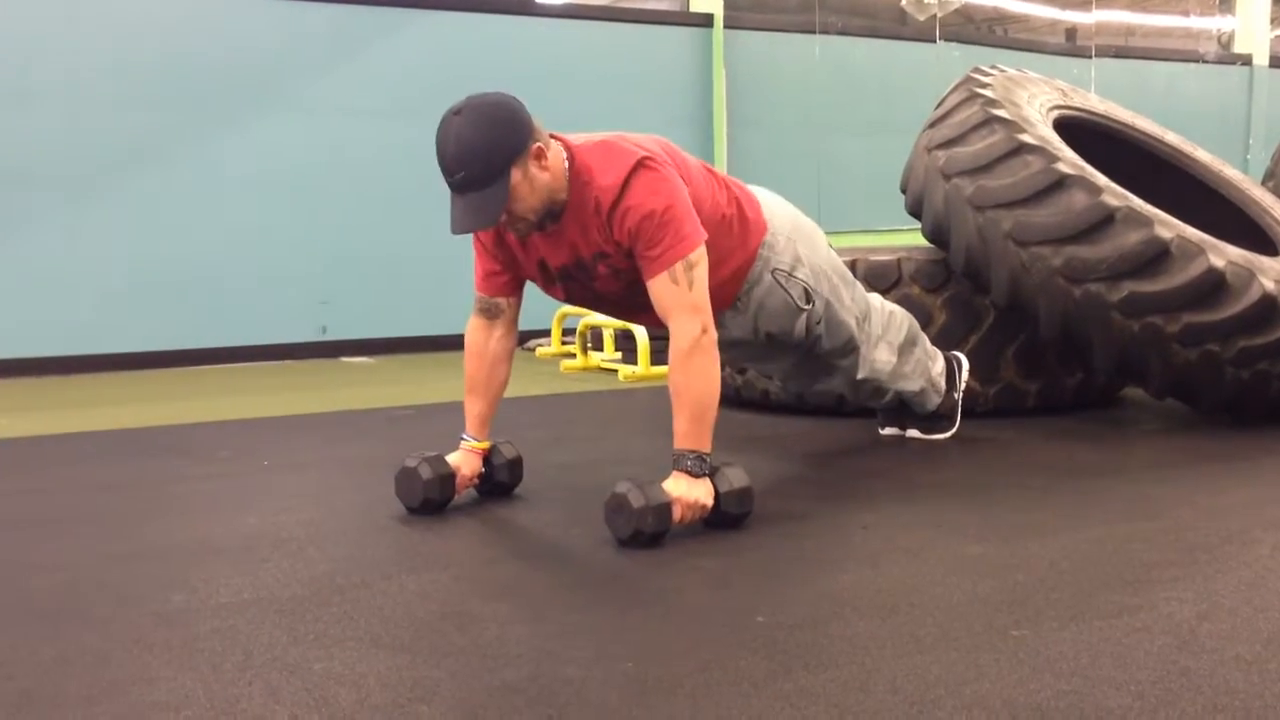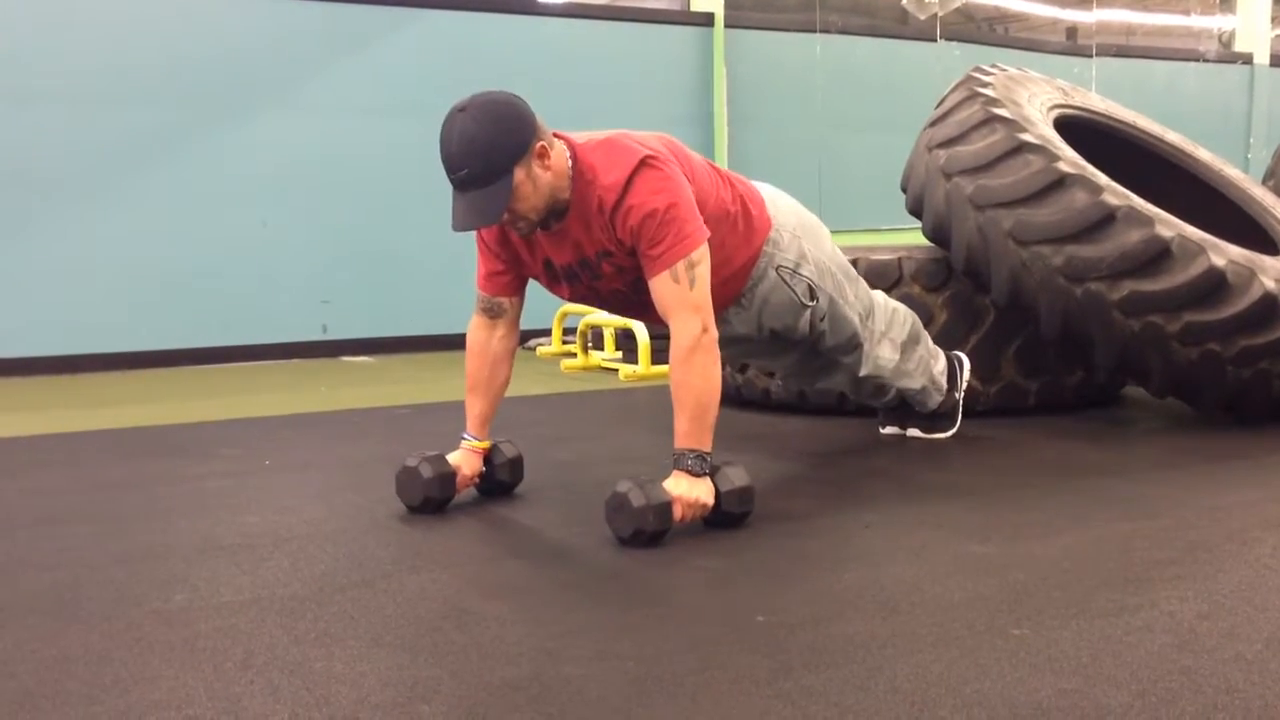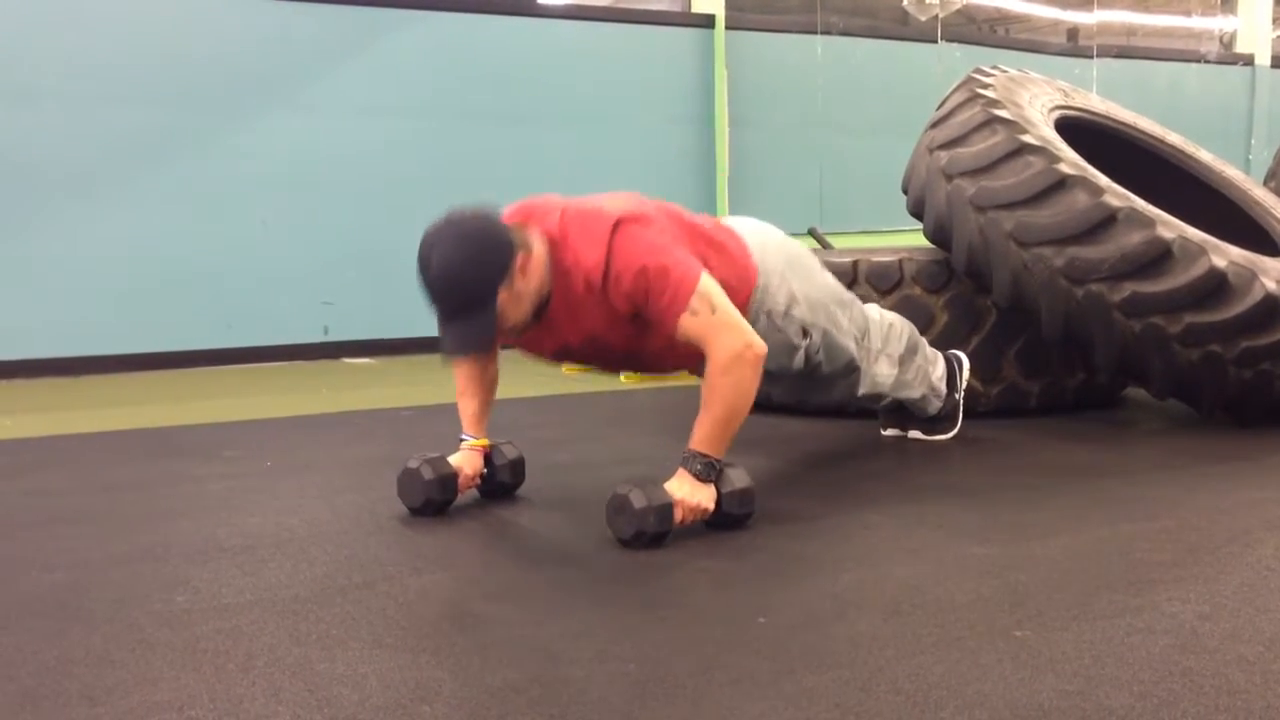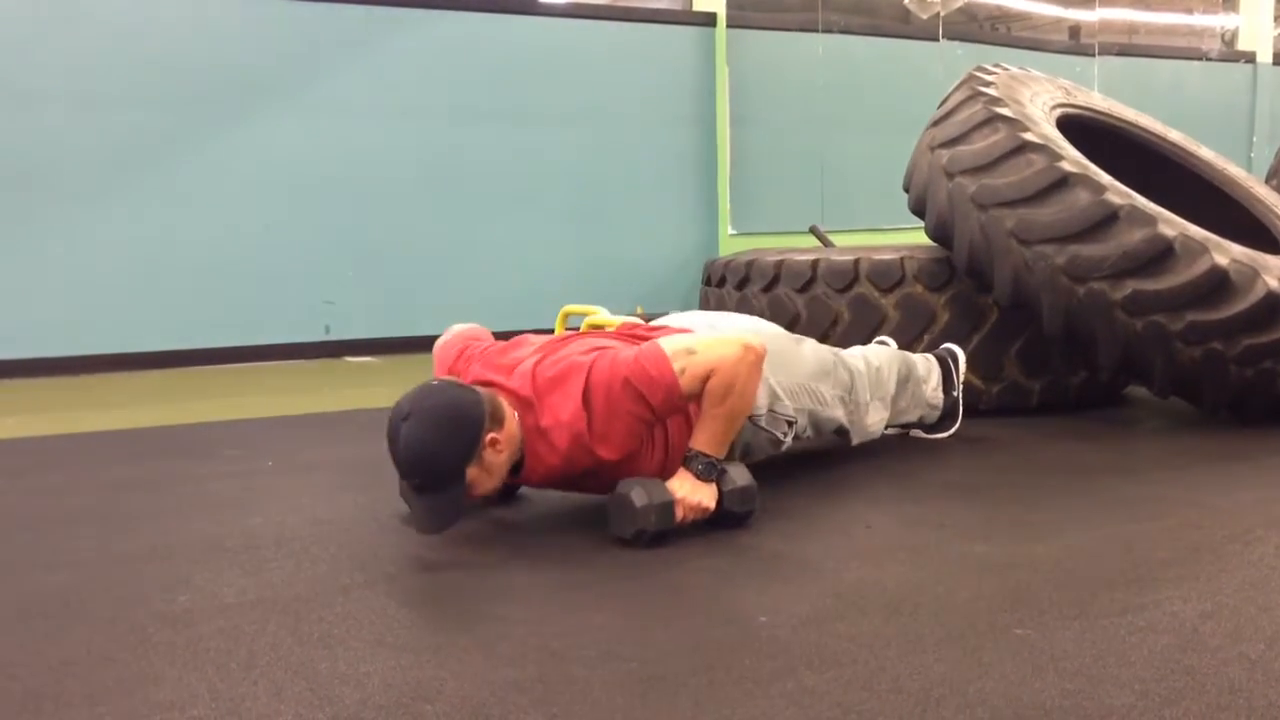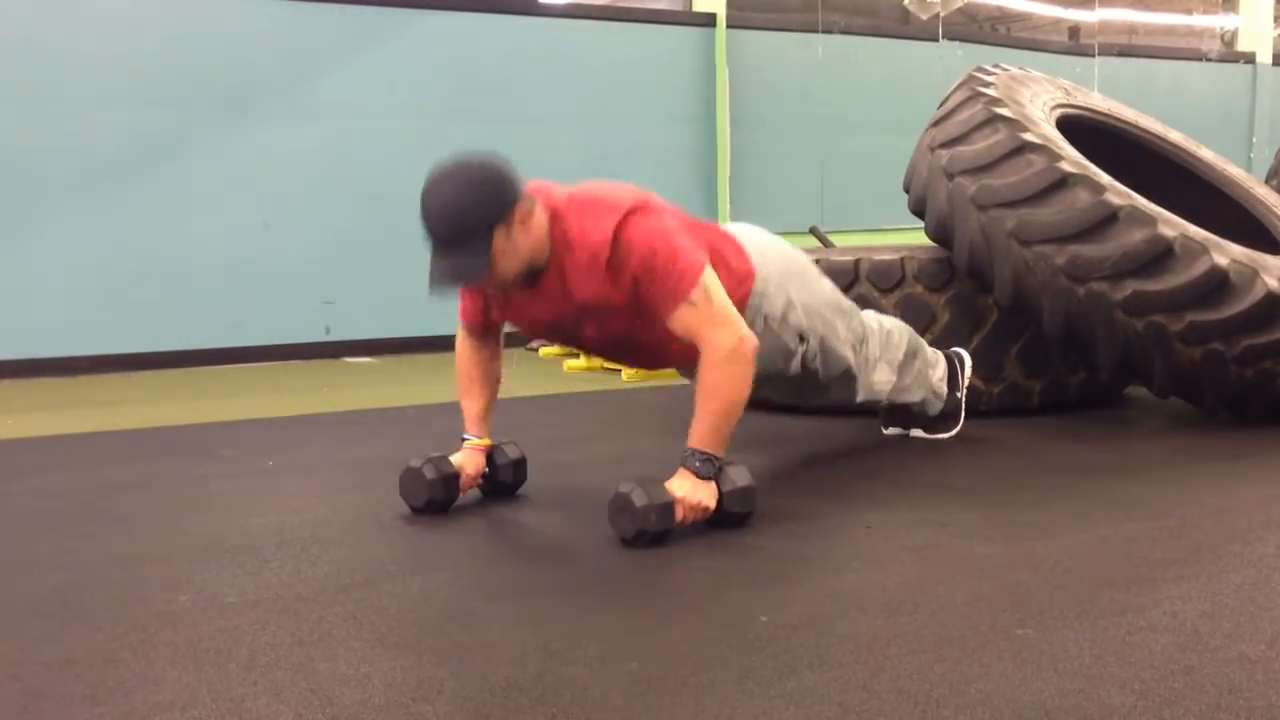
dt=0.5s
person 1, frame 1
left shoulder: (633, 185)
right shoulder: (499, 214)
left elbow: (694, 332)
right elbow: (492, 323)
left wrist: (691, 468)
right wrist: (474, 444)
left hip: (762, 258)
right hip: (706, 297)
left knee: (861, 339)
right knee: (814, 368)
left ankle: (937, 380)
right ankle: (904, 394)
person 1, frame 2
left shoulder: (637, 184)
right shoulder: (503, 212)
left elbow: (694, 332)
right elbow: (494, 322)
left wrist: (691, 467)
right wrist: (473, 443)
left hip: (769, 255)
left knee: (867, 337)
right knee: (826, 366)
left ankle: (939, 380)
right ankle: (903, 398)
person 1, frame 3
left shoulder: (616, 260)
right shoulder: (492, 275)
left elbow: (742, 351)
right elbow: (471, 350)
left wrist: (699, 471)
right wrist: (473, 439)
left hip: (756, 285)
right hip: (690, 289)
left knee: (861, 351)
right knee: (836, 373)
left ankle: (937, 379)
right ankle: (911, 399)
person 1, frame 4
left shoulder: (586, 407)
right shoulder: (460, 373)
left elbow: (742, 353)
right elbow: (458, 333)
left wrist: (699, 470)
left hip: (739, 374)
right hip: (669, 349)
left knee: (846, 394)
left ankle: (935, 376)
right ankle: (875, 359)
person 1, frame 5
left shoulder: (622, 235)
right shoulder: (484, 251)
left elbow: (734, 343)
right elbow: (475, 337)
left wrist: (699, 466)
right wrist: (476, 439)
left hip: (754, 293)
left knee: (860, 359)
left ankle: (940, 381)
right ankle: (913, 390)
